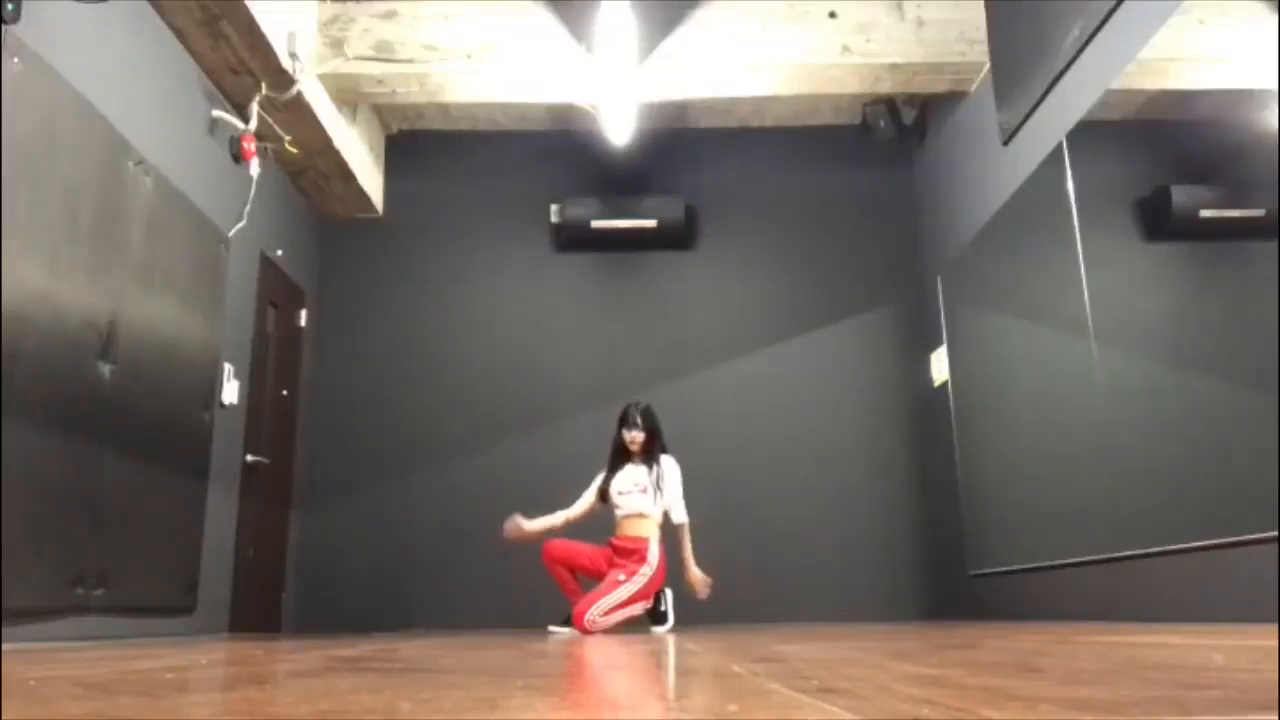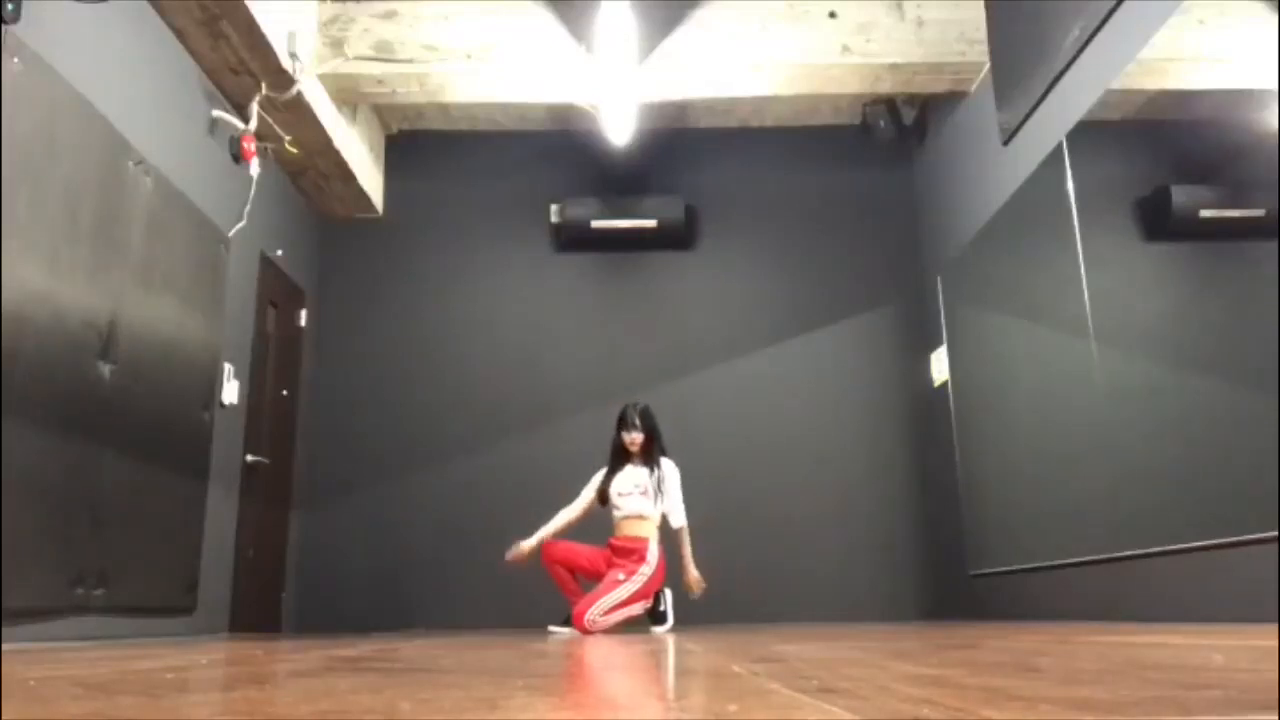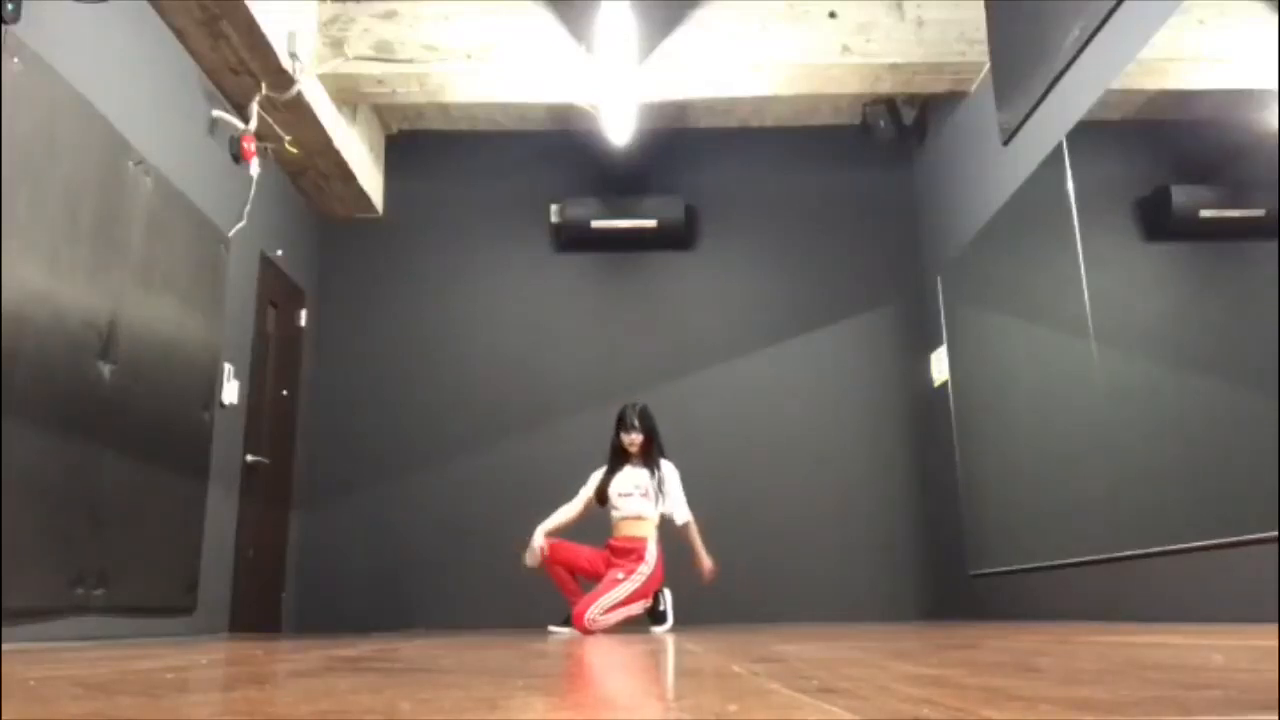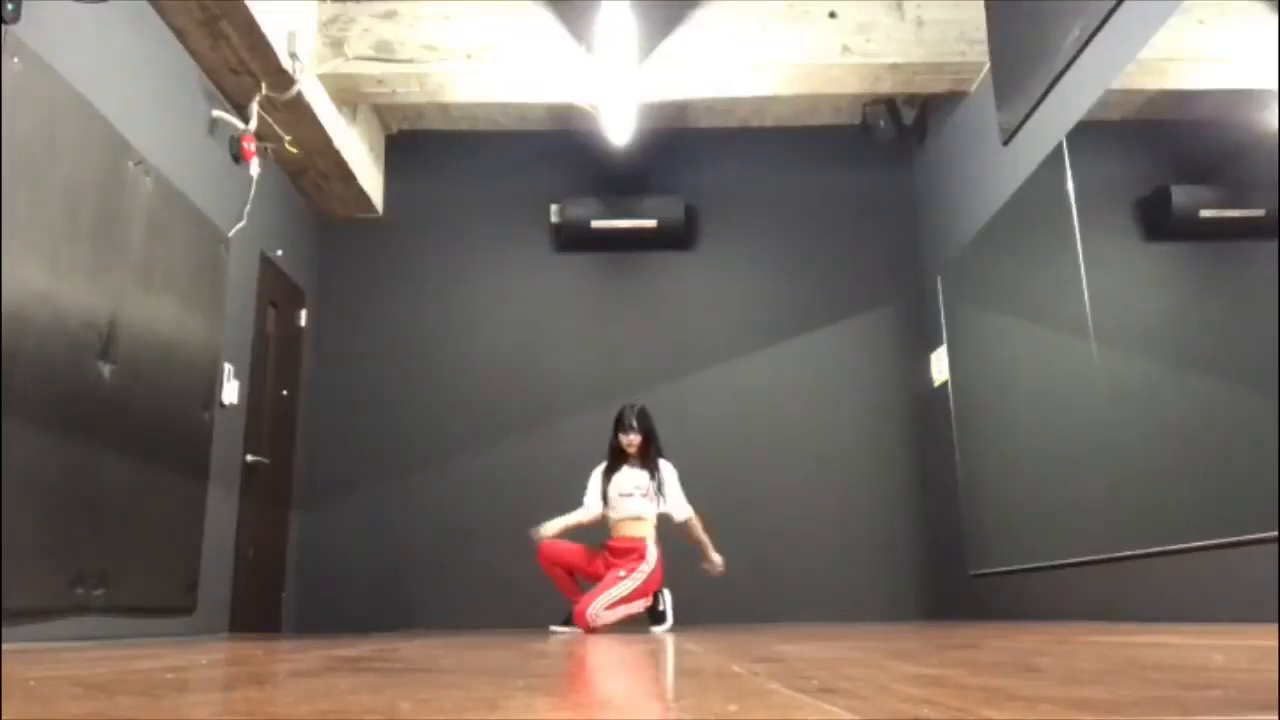
dt=0.1s
person 1, frame 1
left shoulder: (664, 465)
right shoulder: (613, 472)
left elbow: (680, 517)
right elbow: (573, 513)
left wrist: (690, 567)
right wrist: (529, 526)
left hip: (646, 559)
right hip: (615, 554)
left knee: (585, 621)
right knee: (552, 550)
left ankle: (652, 602)
right ankle: (581, 607)
person 1, frame 2
left shoulder: (664, 468)
right shoulder: (610, 473)
left elbow: (678, 520)
right elbow: (574, 511)
left wrist: (688, 567)
right wrist: (533, 540)
left hip: (645, 558)
right hip: (613, 554)
left knee: (586, 621)
right knee: (548, 551)
left ankle: (653, 601)
person 1, frame 3
left shoulder: (663, 469)
right shoulder: (608, 472)
left elbow: (683, 516)
right elbow: (575, 507)
left wrist: (702, 557)
right wrist: (540, 531)
left hip: (644, 559)
right hip: (612, 555)
left knee: (586, 621)
right knee: (550, 550)
left ankle: (652, 602)
right ankle: (579, 606)
person 1, frame 4
left shoulder: (661, 469)
right shoulder: (604, 471)
left elbow: (684, 514)
right elbow: (591, 512)
left wrist: (709, 551)
right wrist: (556, 524)
left hip: (643, 559)
right hip: (609, 556)
left knee: (587, 618)
right knee: (548, 549)
left ankle: (651, 602)
right ankle: (580, 610)
